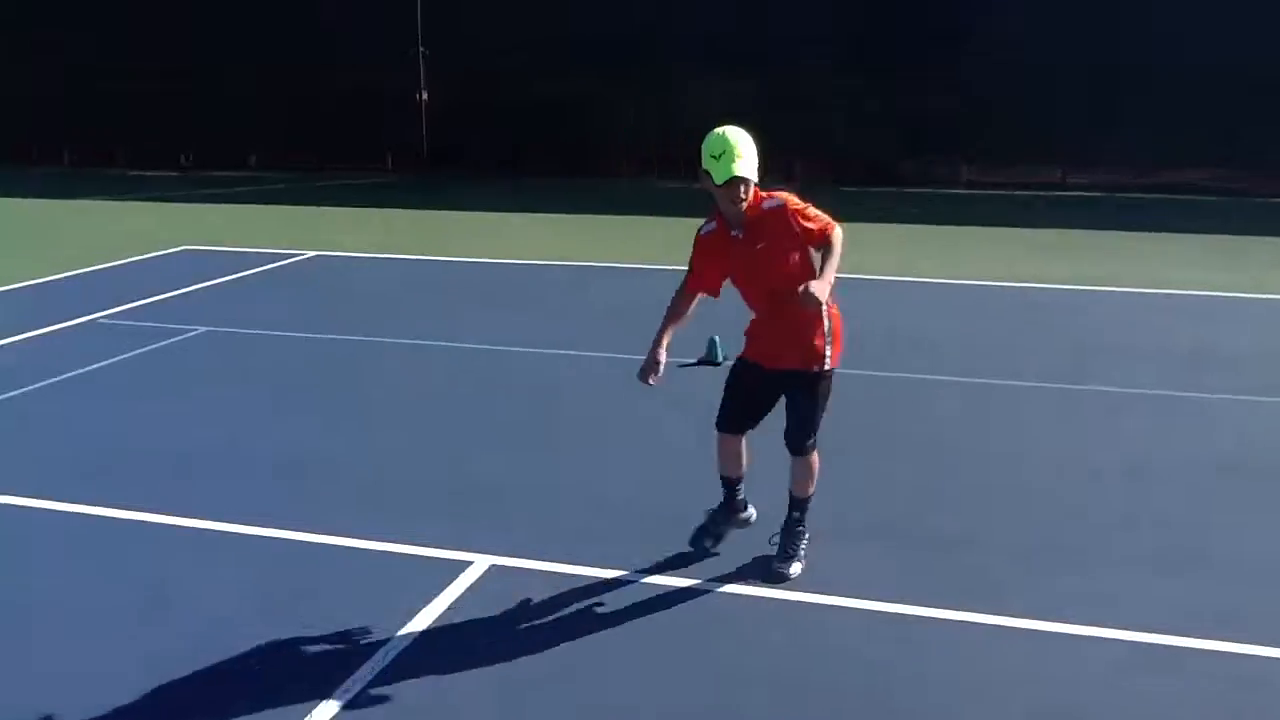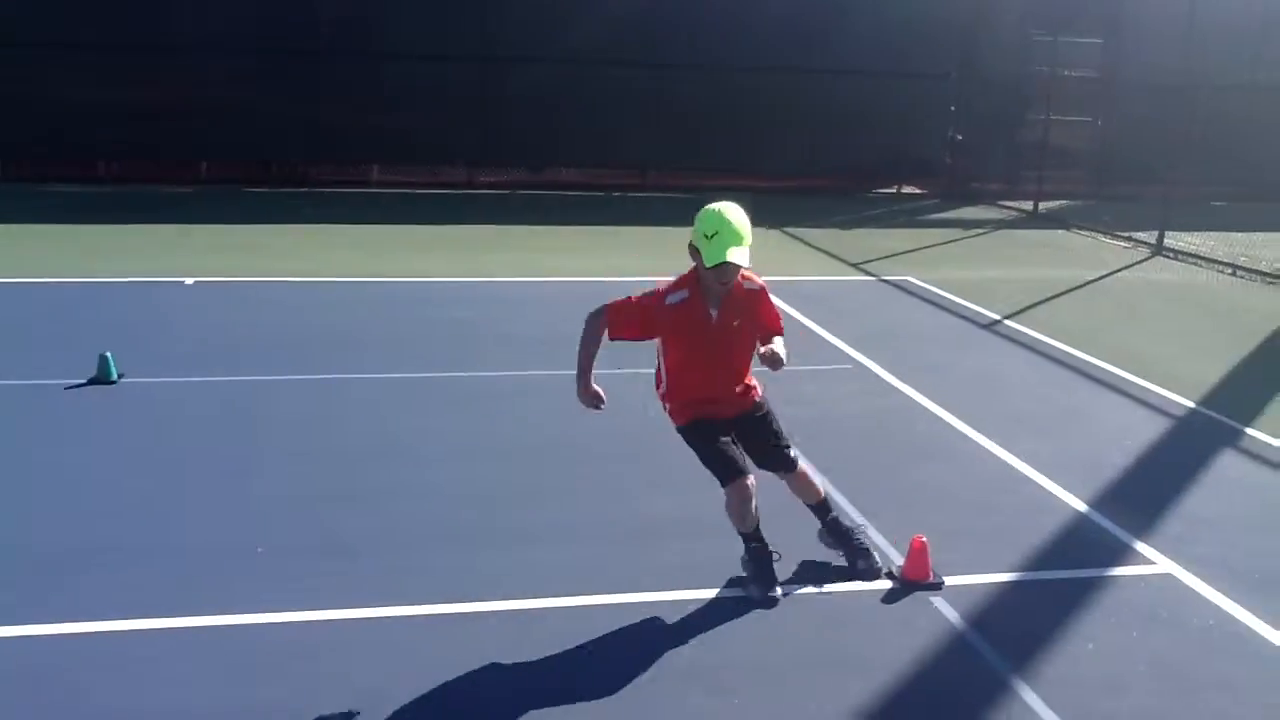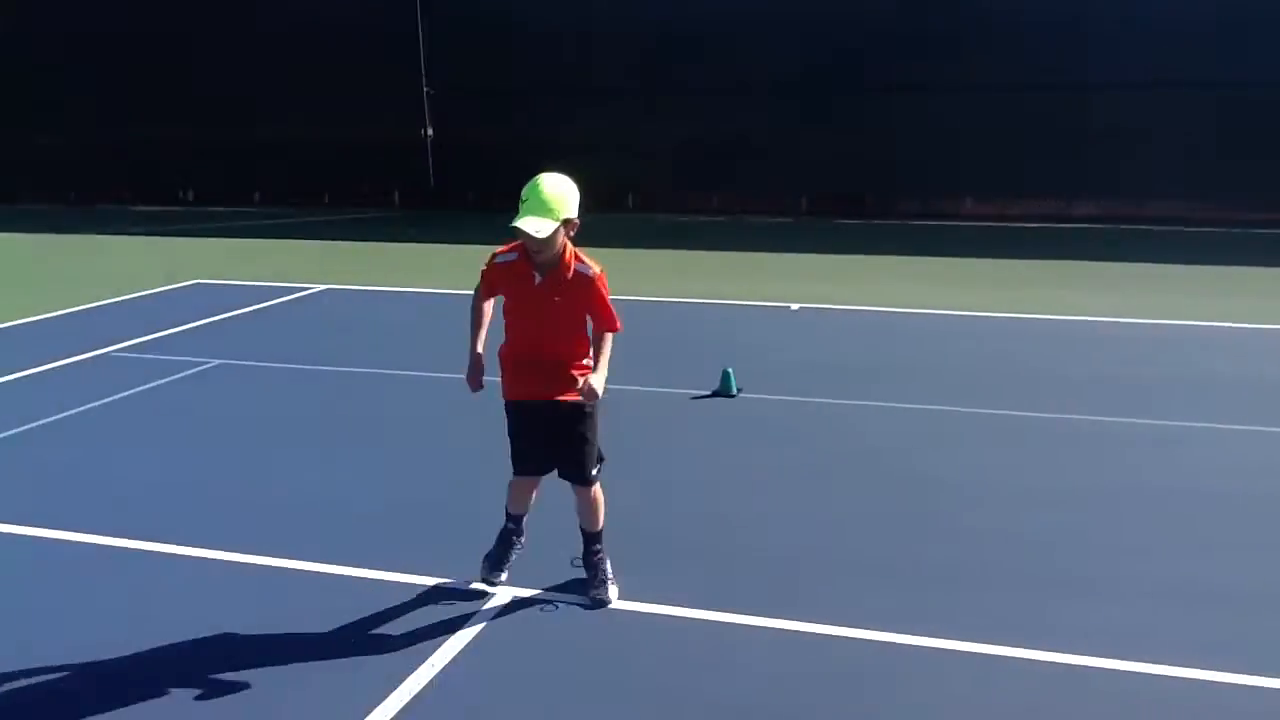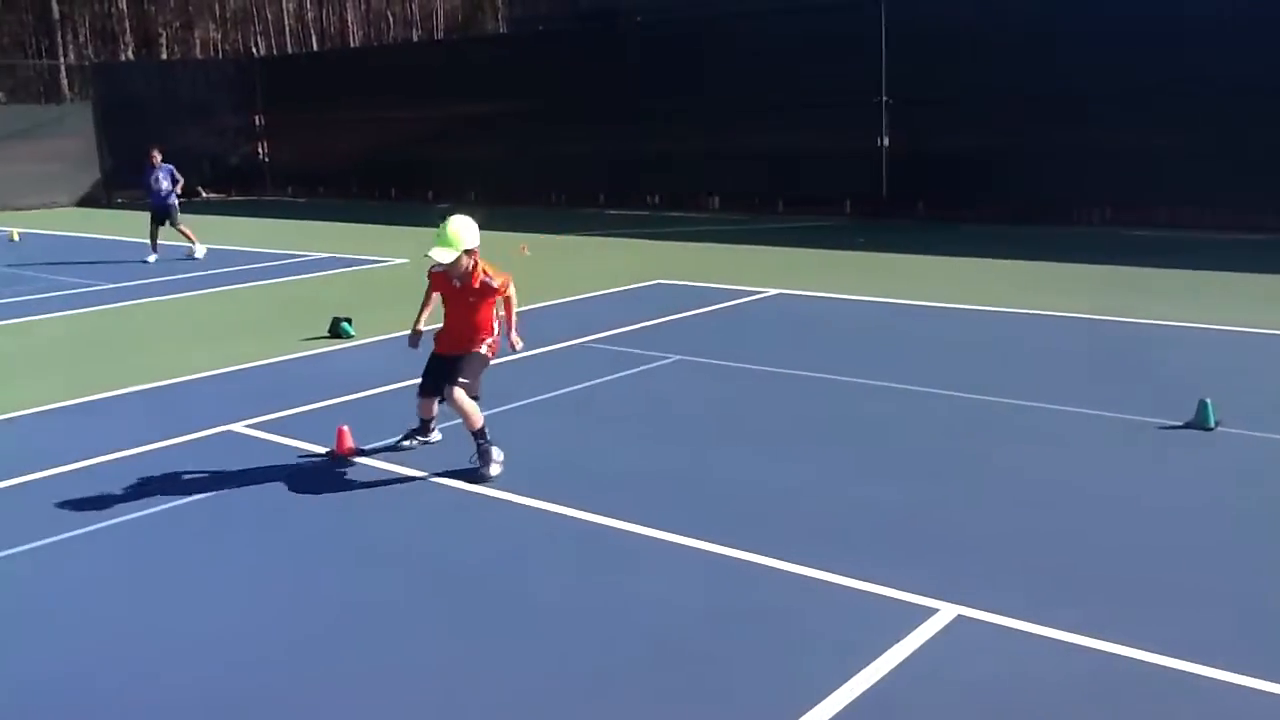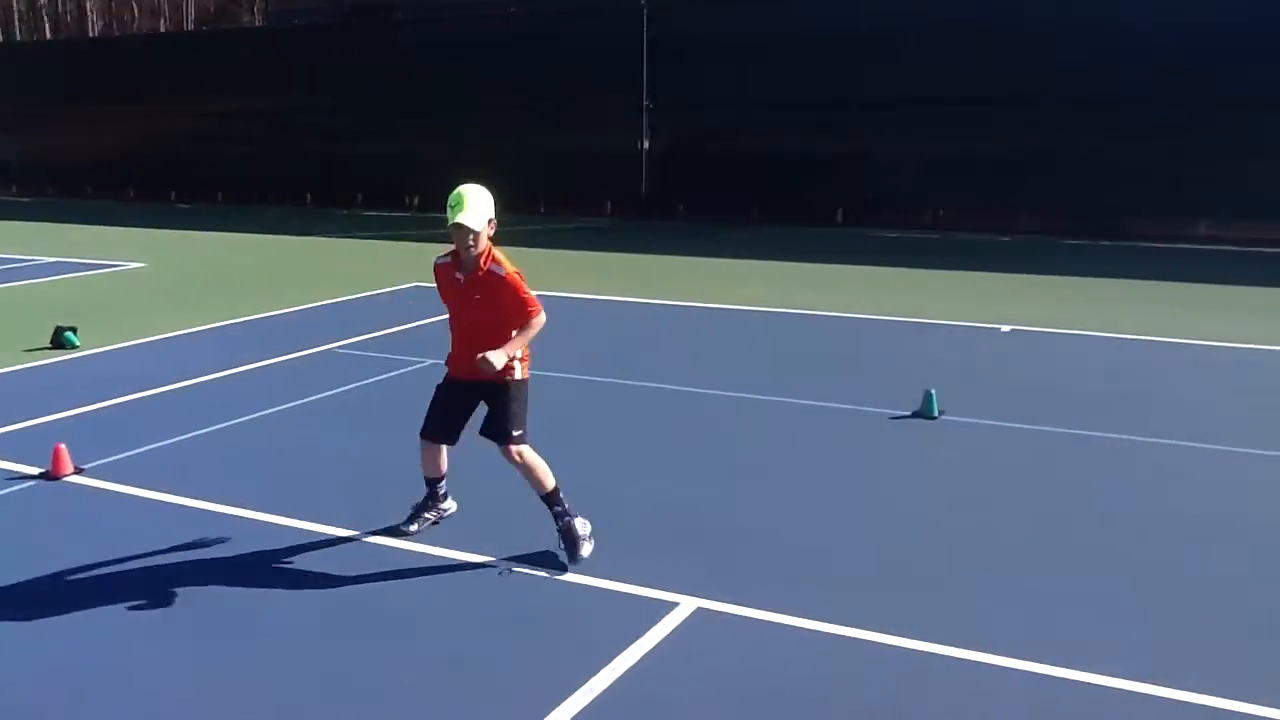
dt=1s
person 1, frame 1
left shoulder: (780, 211)
right shoulder: (709, 235)
left elbow: (832, 233)
right elbow: (692, 290)
left wrist: (825, 281)
right wrist: (659, 346)
left hip: (810, 344)
right hip: (763, 343)
left knee: (800, 447)
right knee: (728, 430)
left ankle: (796, 528)
right ankle: (733, 506)
person 1, frame 2
left shoulder: (753, 291)
right shoulder: (669, 303)
left elbow: (775, 335)
right elbow: (599, 319)
left wrist: (774, 351)
right wrist: (585, 378)
left hip: (742, 396)
right hip: (693, 408)
left knee: (790, 466)
right knee: (741, 482)
left ankle: (833, 527)
right ankle: (756, 553)
person 1, frame 3
left shoulder: (587, 275)
right shoulder: (504, 263)
left elbow: (606, 329)
right elbow: (485, 295)
left wrist: (599, 375)
right wrist: (476, 353)
left hip: (573, 387)
right hip: (524, 385)
left knee: (585, 481)
right knee: (527, 474)
left ankle: (594, 555)
right ankle: (511, 536)
person 1, frame 4
left shoulder: (490, 281)
right shoulder: (438, 272)
left elbow: (508, 291)
left wrist: (511, 331)
right wrist: (419, 323)
left hip: (478, 346)
right hip: (447, 343)
left knee: (455, 394)
right knee: (426, 396)
left ankle: (486, 449)
right ankle: (427, 430)
person 1, frame 5
left shoulder: (503, 275)
right shoulder: (443, 267)
left elbow: (537, 317)
left wrist: (504, 353)
left hip: (503, 369)
right hip: (463, 367)
left knee: (513, 448)
right knee: (430, 440)
left ankle: (565, 519)
right ankle: (437, 501)
